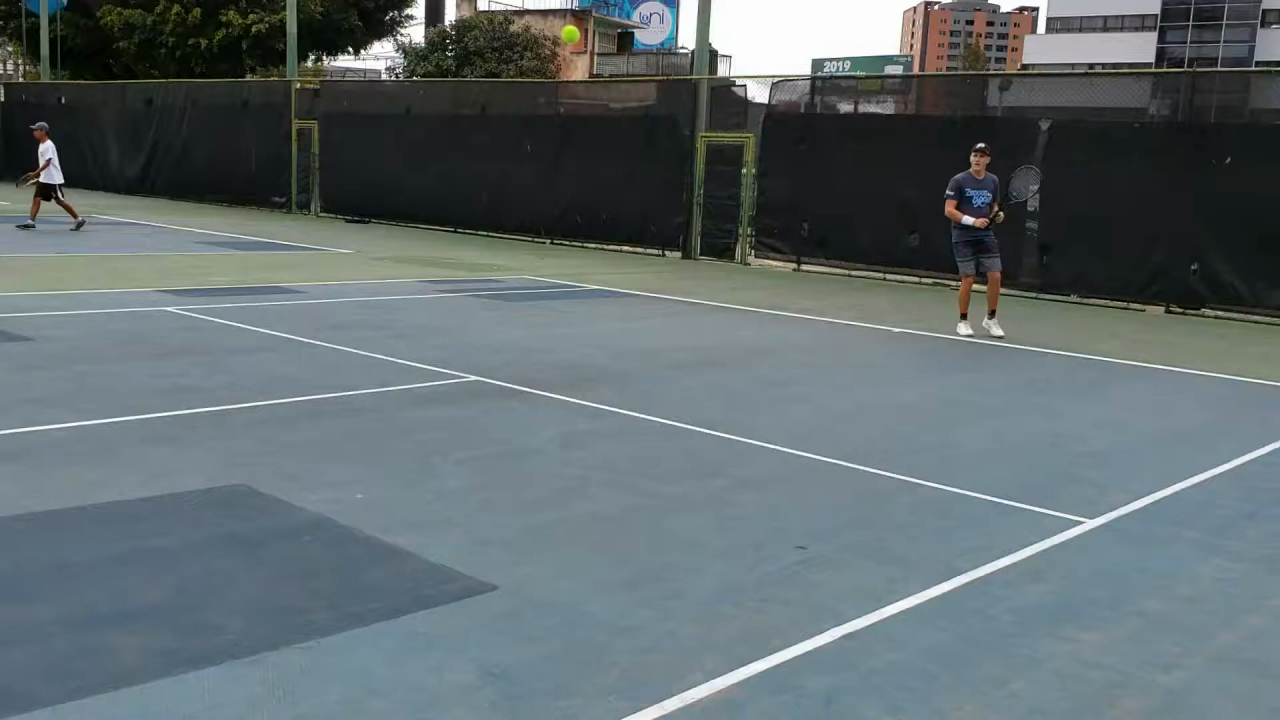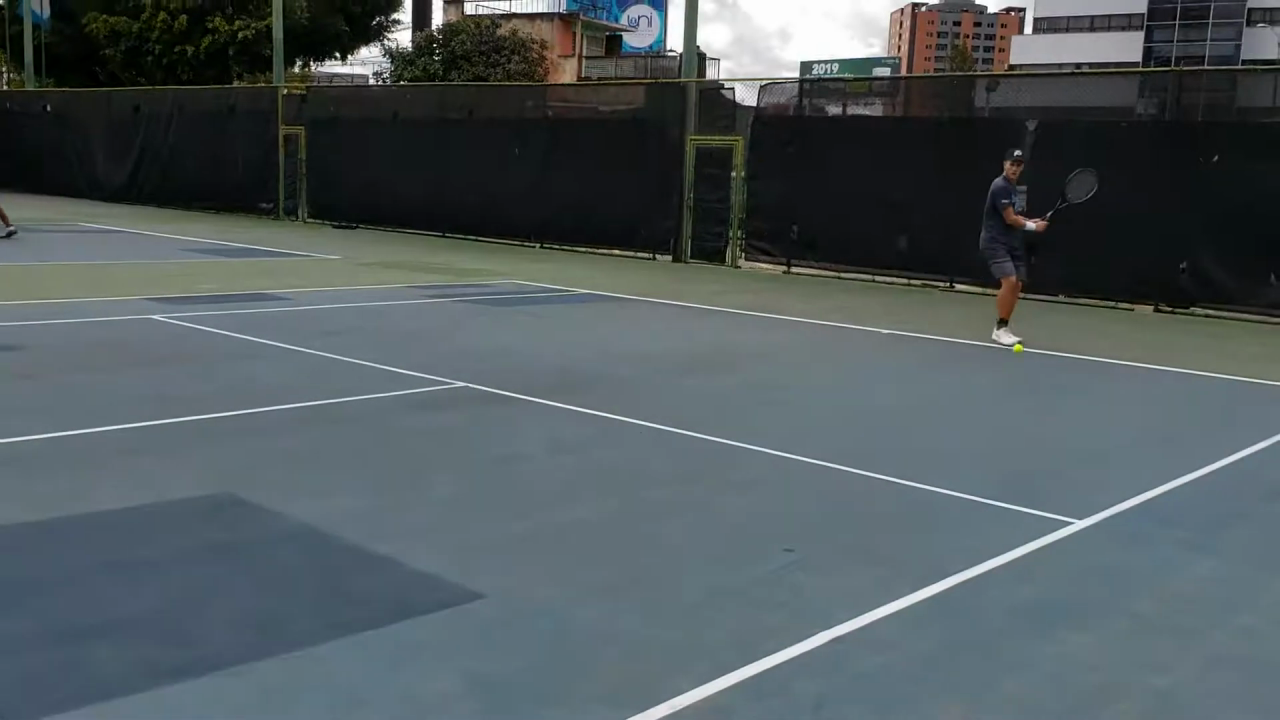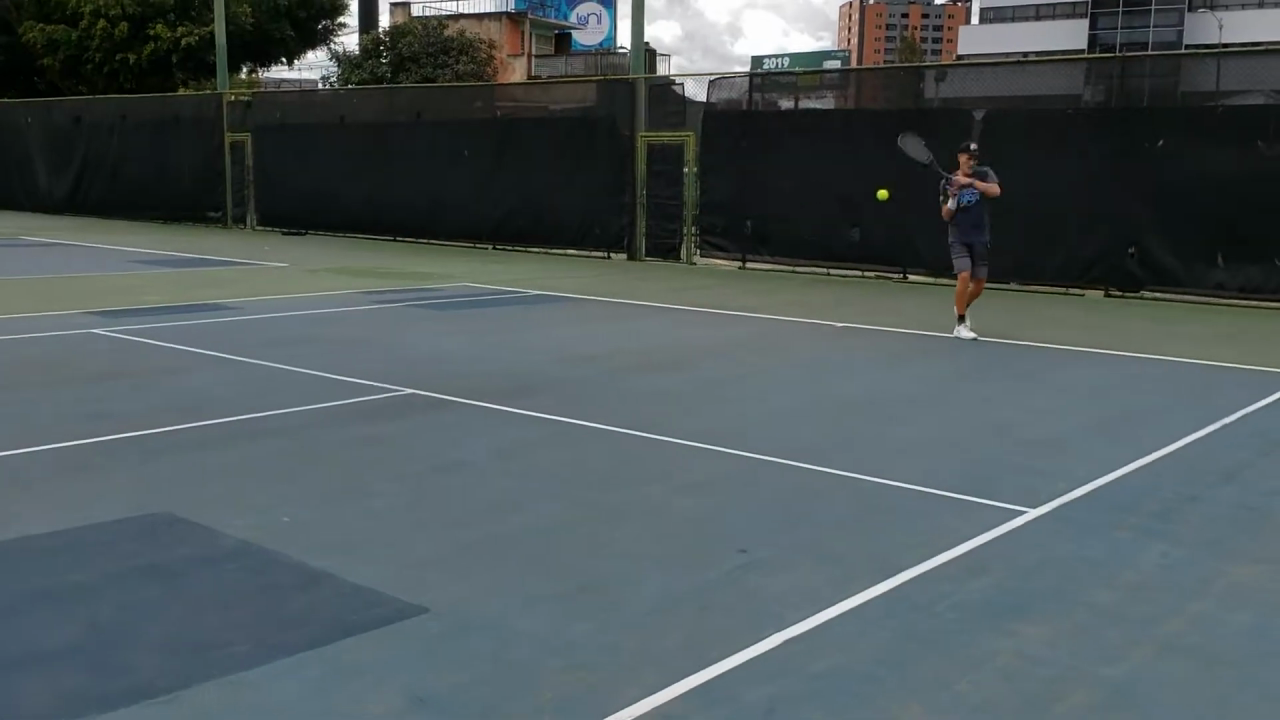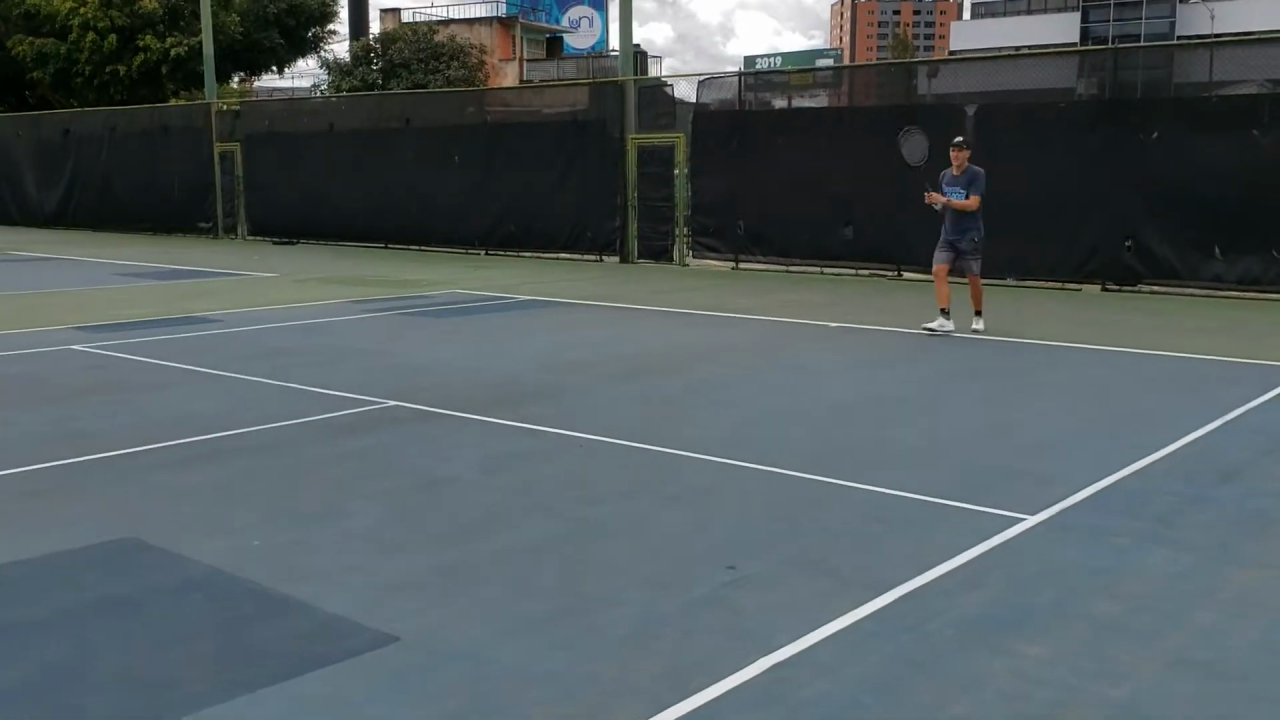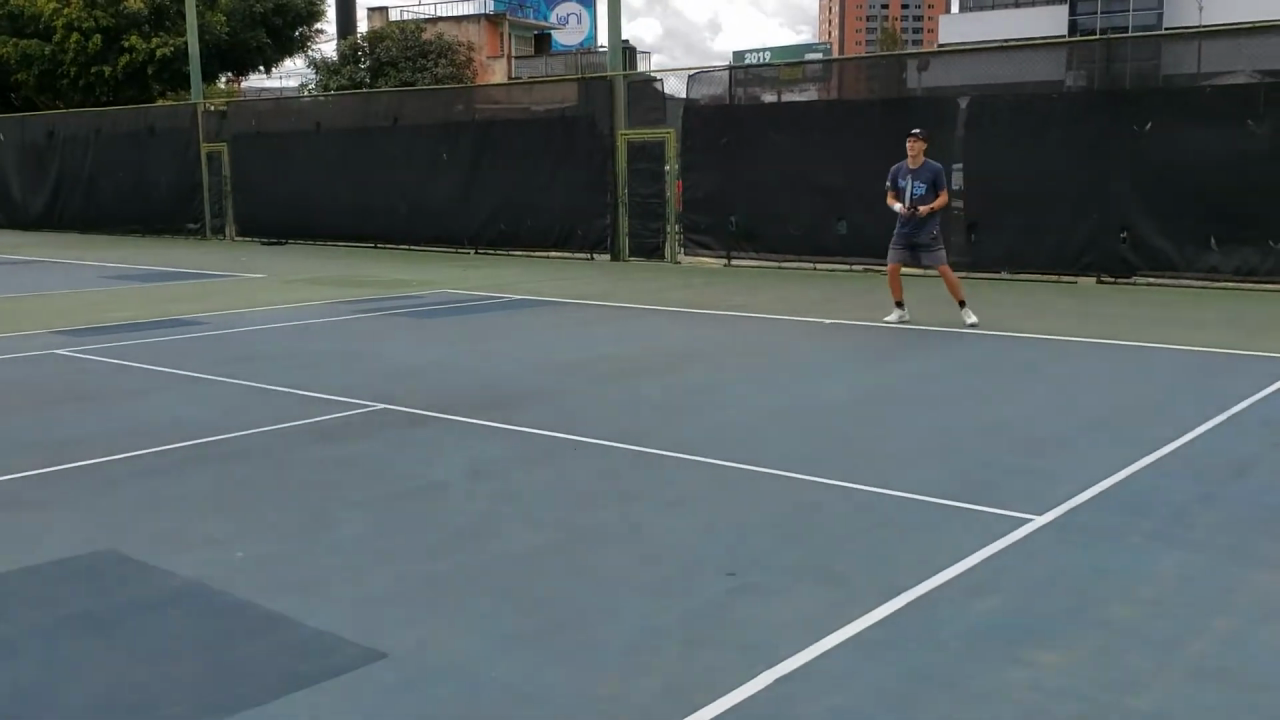
dt=0.5s
person 1, frame 1
left shoulder: (993, 181)
right shoulder: (958, 181)
right elbow: (948, 210)
left wrist: (997, 215)
right wrist: (972, 221)
left hip: (986, 236)
right hip: (963, 238)
left knee: (995, 277)
right knee: (968, 280)
left ankle: (990, 319)
right ankle: (963, 321)
person 1, frame 2
left shoulder: (1011, 184)
right shoulder: (1000, 186)
right elbow: (1010, 219)
left wrist: (1031, 220)
right wrist: (1033, 227)
left hip: (1012, 243)
right hip: (994, 242)
left knee: (1017, 286)
right knee: (1009, 281)
left ankle: (1002, 328)
right ankle: (1001, 329)
person 1, frame 3
left shoulder: (985, 173)
right shoulder: (948, 182)
left elbow: (996, 191)
right elbow: (946, 216)
left wrist: (972, 182)
right wrist: (952, 199)
left hip: (980, 238)
right hip: (958, 238)
left knee: (979, 282)
right knee: (964, 277)
left ankle: (961, 308)
right ankle: (961, 325)
person 1, frame 4
left shoulder: (977, 174)
right shoulder: (944, 175)
left elbow: (972, 205)
left wrist: (945, 199)
right wrist: (934, 202)
left hip: (970, 235)
right hip: (948, 235)
left knee: (973, 278)
right knee: (938, 272)
left ankle: (978, 317)
right ankle: (945, 319)
person 1, frame 5
left shoulder: (935, 169)
right shoulder: (896, 170)
left elbow: (944, 197)
right elbow: (890, 199)
left wrist: (929, 208)
right wrist: (899, 207)
left hip: (929, 229)
right hip: (904, 230)
left knee: (944, 271)
right knee: (892, 270)
left ankle: (965, 309)
right ankle: (900, 310)
